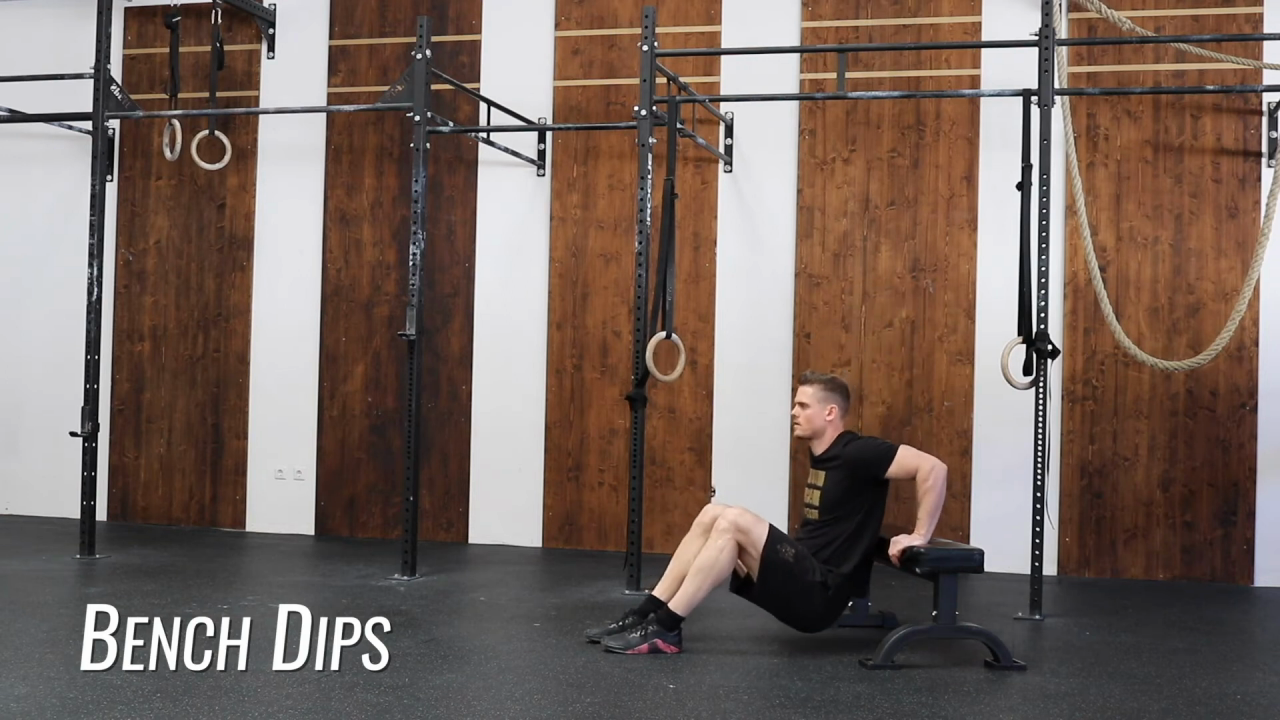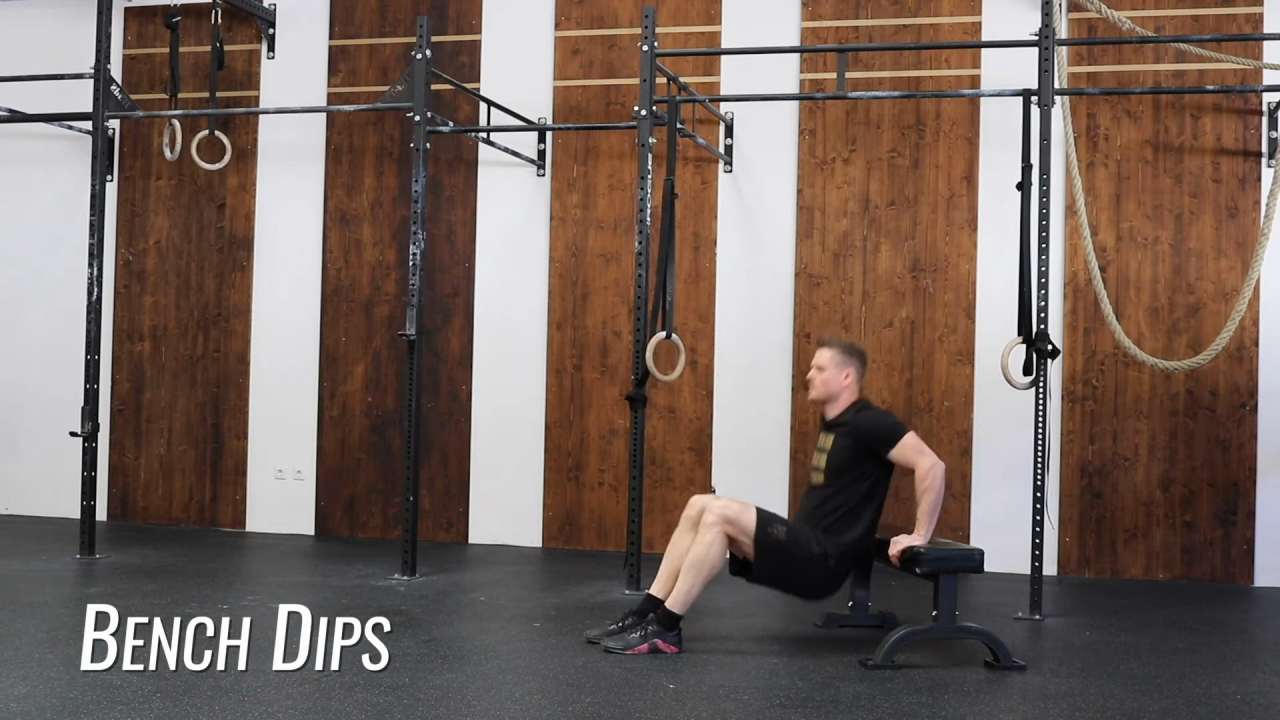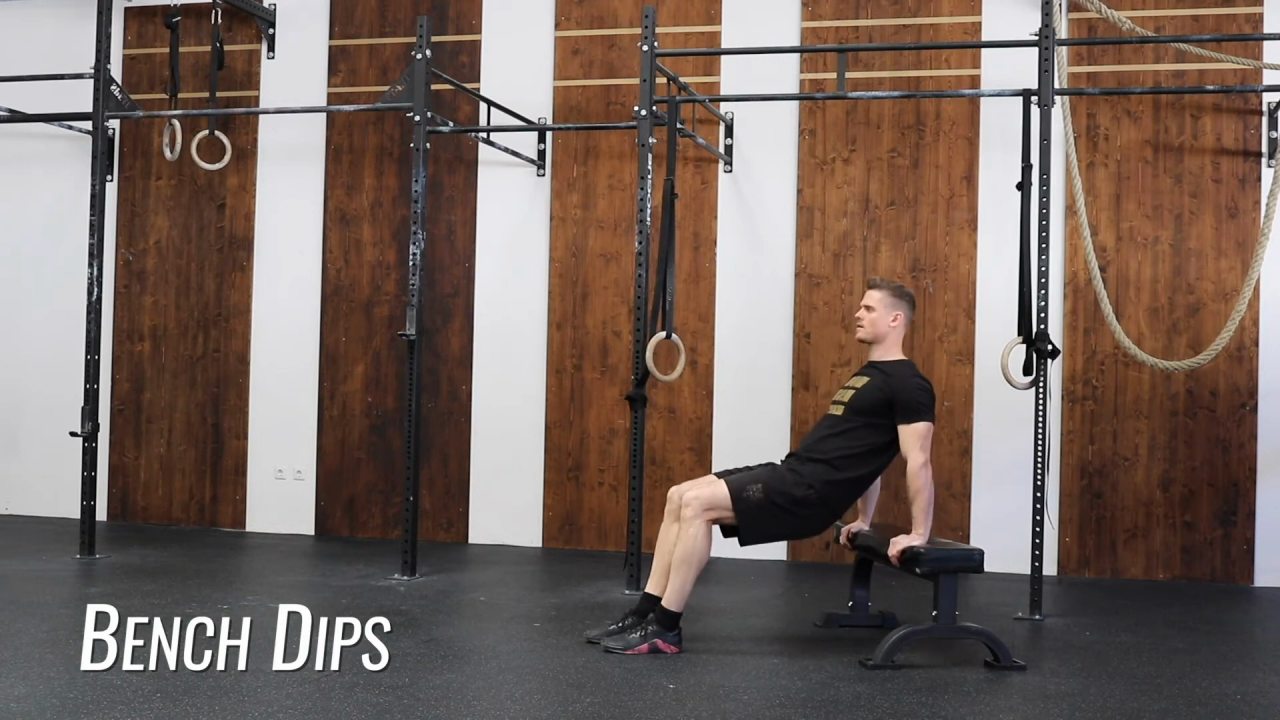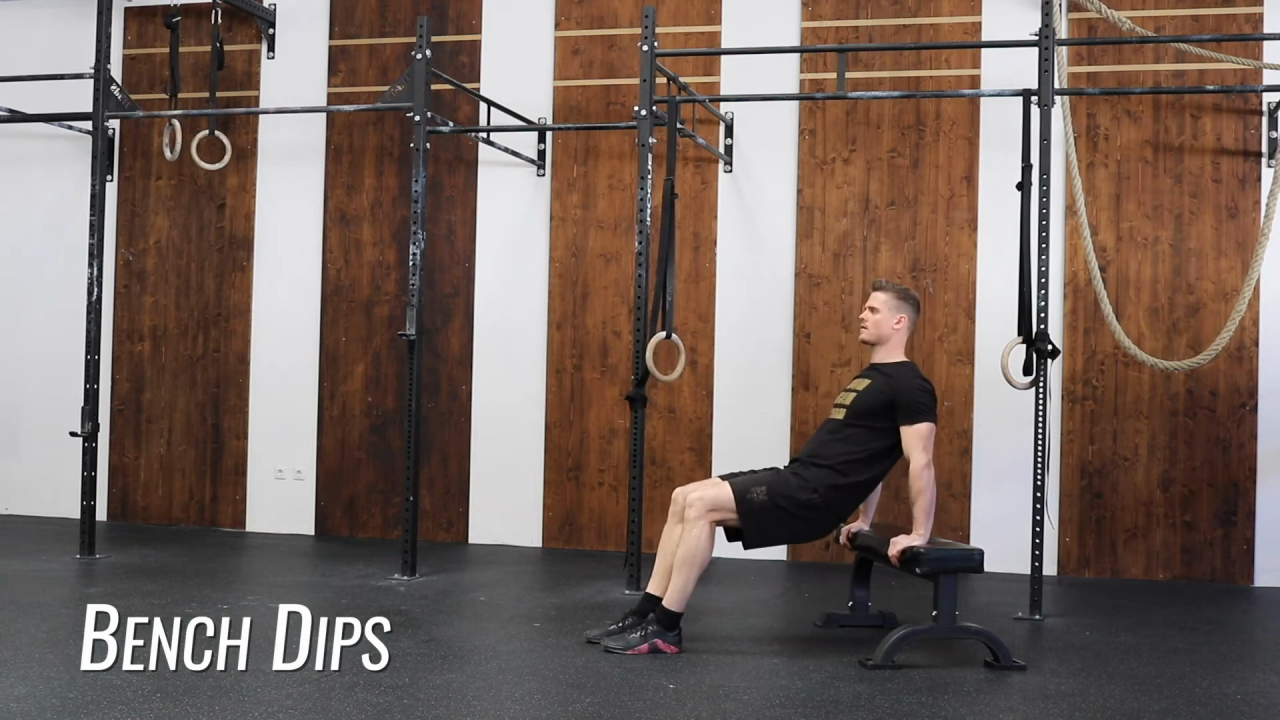
dt=0.5s
person 1, frame 1
left shoulder: (855, 453)
right shoulder: (824, 452)
left elbow: (933, 468)
left wrist: (918, 537)
left hip: (819, 591)
right hip: (802, 574)
left knee: (733, 521)
right knee: (712, 516)
left ankle: (664, 629)
right ankle: (644, 614)
person 1, frame 2
left shoulder: (866, 423)
right shoulder: (833, 421)
left elbow: (930, 466)
left wrist: (918, 536)
right wrist: (857, 540)
left hip: (822, 557)
right hip: (807, 542)
left knee: (717, 514)
right knee: (699, 508)
left ankle: (665, 627)
right ankle: (646, 614)
person 1, frame 3
left shoulder: (906, 384)
right shoulder: (870, 373)
left elbow: (918, 461)
left wrist: (918, 535)
right wrist: (864, 520)
left hip: (811, 490)
right hip: (792, 475)
left knee: (696, 504)
right knee: (678, 497)
left ankle: (664, 628)
right ankle: (646, 613)
person 1, frame 4
left shoulder: (908, 385)
right shoulder: (872, 375)
left elbow: (921, 460)
left wrist: (918, 535)
right wrist: (863, 521)
left hip: (816, 495)
right hip: (798, 480)
left knee: (701, 504)
right knee: (684, 498)
left ankle: (664, 627)
right ankle: (646, 612)
